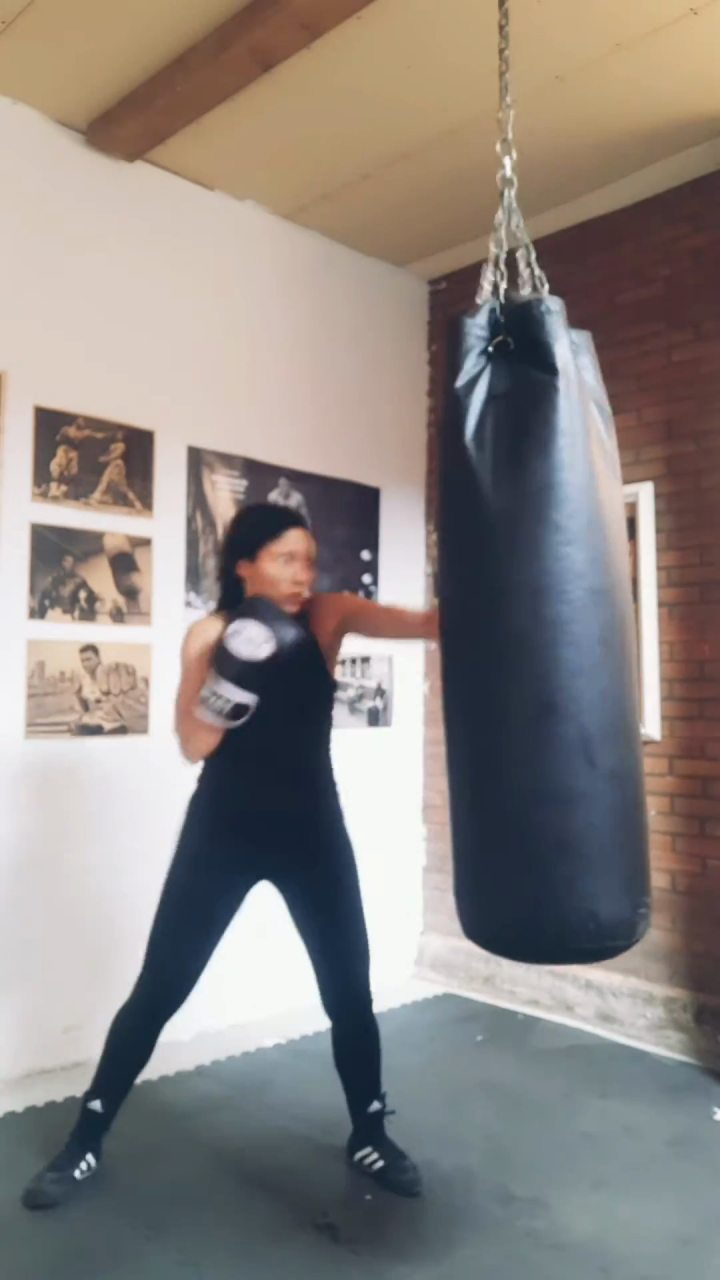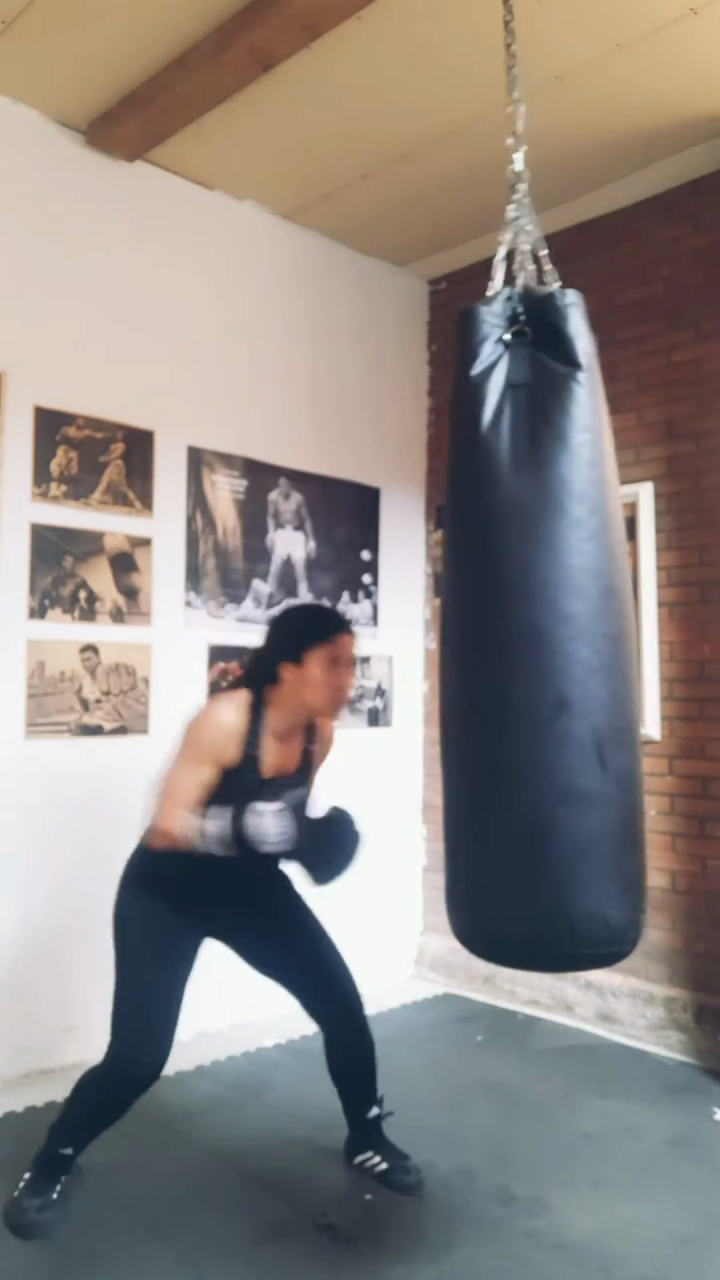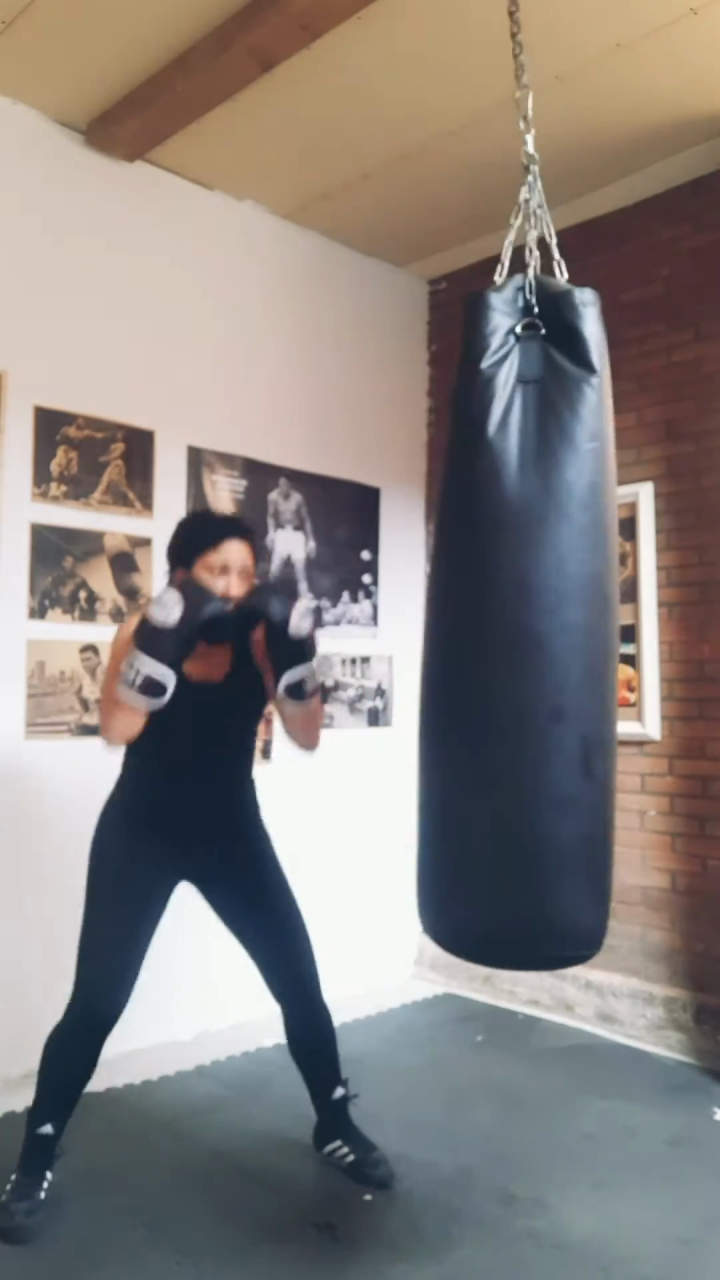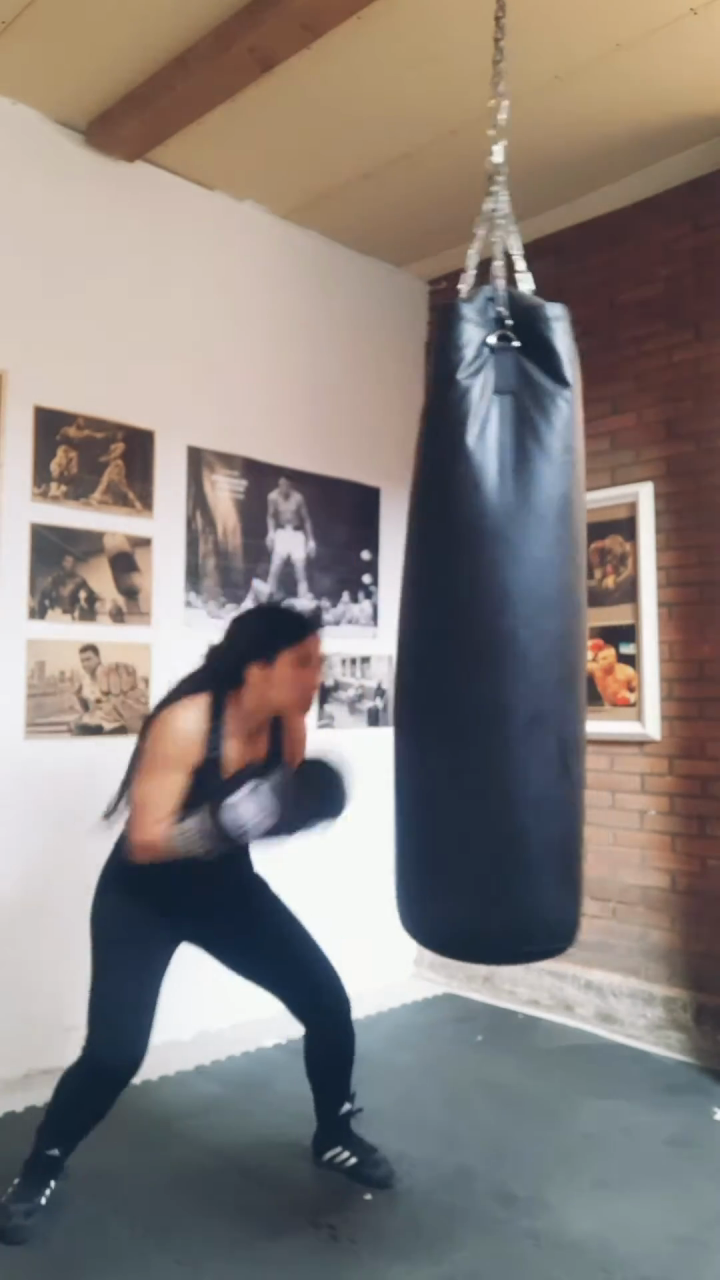
dt=0.3s
person 1, frame 1
left shoulder: (323, 615)
right shoulder: (210, 635)
left elbow: (415, 624)
right elbow: (193, 744)
left hip: (312, 829)
right hip: (225, 832)
left knee: (350, 991)
right knee: (160, 990)
left ankle: (369, 1137)
right ankle: (85, 1141)
person 1, frame 2
left shoulder: (315, 731)
right shoulder: (226, 718)
right elbow: (163, 826)
right wrist: (241, 825)
left hip: (251, 890)
right hip: (166, 897)
left knee: (343, 1008)
right knee: (137, 1060)
left ankle: (366, 1139)
person 1, frame 3
left shoulder: (262, 635)
right shoulder: (147, 630)
left elbow: (308, 736)
right elbow: (119, 728)
left wrist: (295, 655)
right wrist: (157, 639)
left hip: (232, 834)
right hip: (140, 834)
left knee: (299, 984)
right knee: (96, 1003)
left ankle: (336, 1127)
person 1, frame 4
left shoulder: (288, 728)
right shoulder: (186, 723)
left elbow: (282, 812)
right elbow: (145, 843)
left wrist: (305, 803)
right wrist: (227, 821)
left hip: (229, 892)
right hip: (142, 902)
left knee: (330, 1005)
right knee: (114, 1055)
left ankle: (335, 1135)
